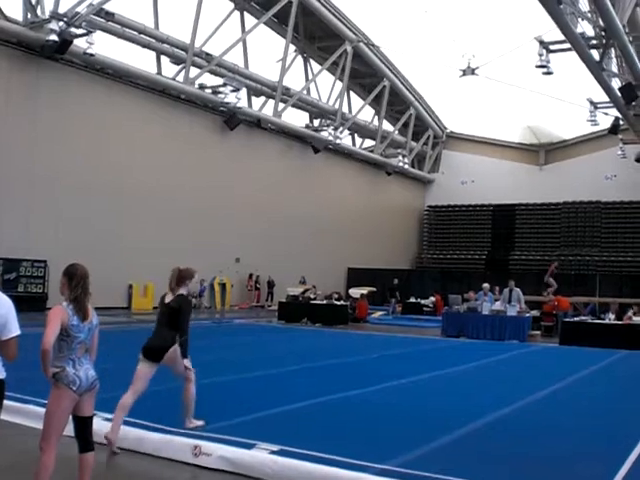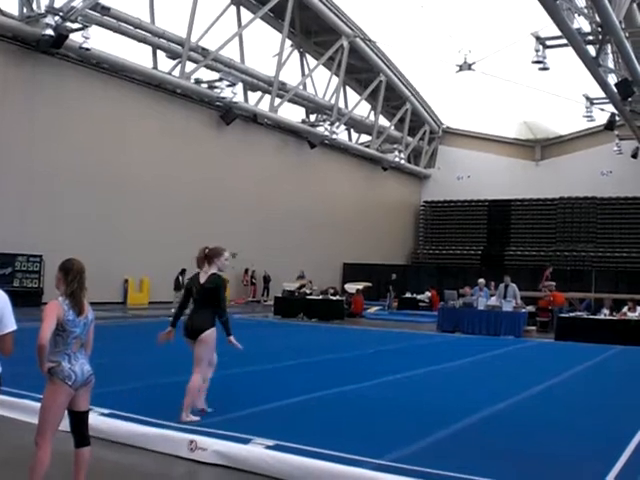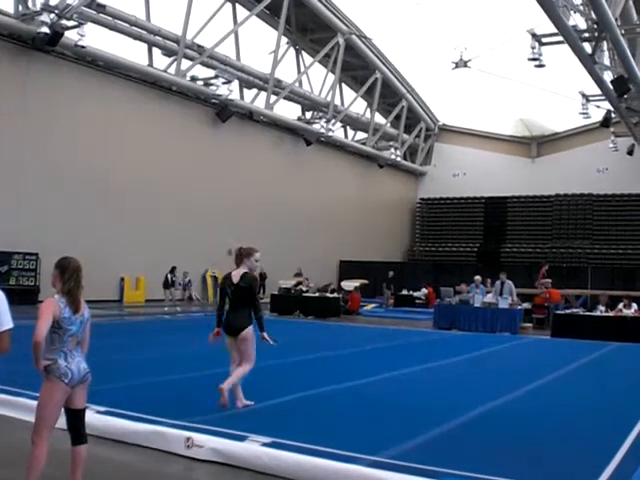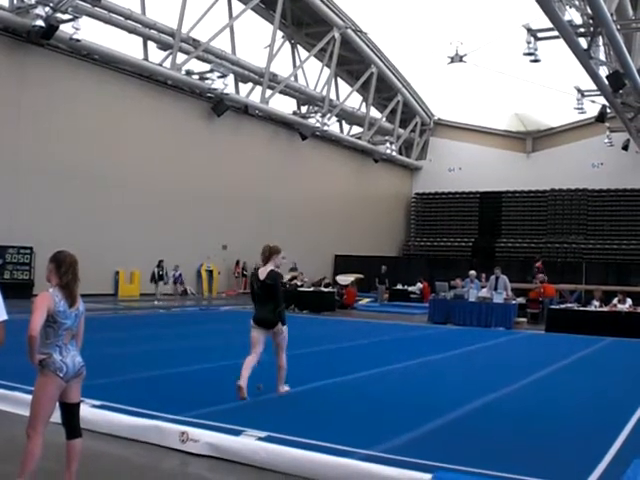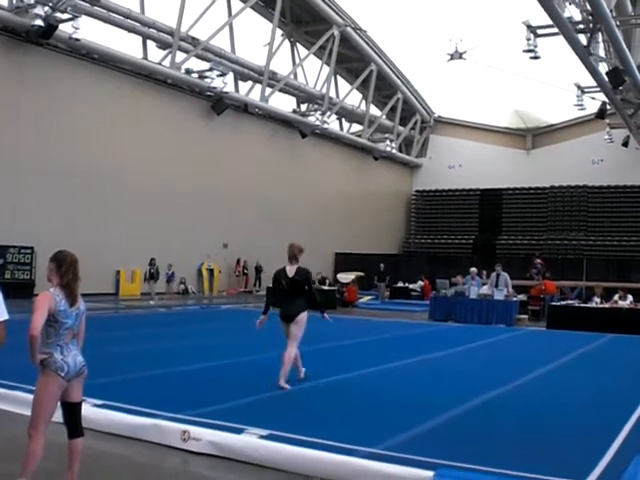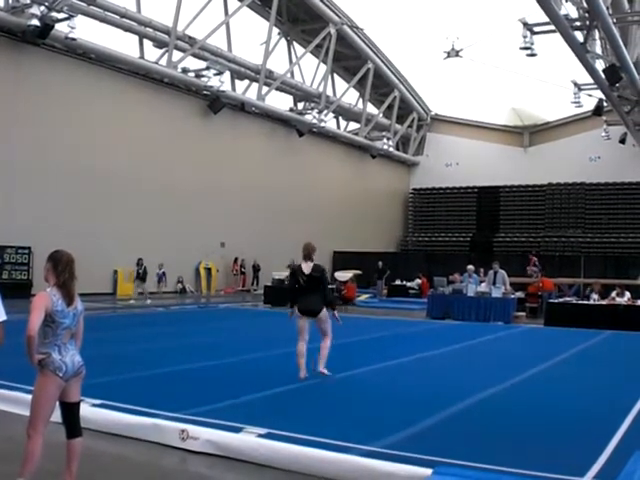
dt=0.4s
person 1, frame 1
left shoulder: (59, 311)
right shoulder: (92, 313)
left elbow: (46, 346)
left wrist: (46, 369)
left hip: (67, 380)
right hip: (89, 377)
left knee: (48, 444)
right knee: (86, 439)
person 1, frame 2
left shoulder: (55, 306)
right shoulder: (87, 308)
left elbow: (43, 341)
left wrist: (43, 364)
left hip: (63, 375)
right hip: (84, 372)
left knee: (43, 440)
right knee: (82, 434)
person 1, frame 3
left shoulder: (51, 304)
right shoulder: (83, 306)
left elbow: (39, 338)
left wrist: (38, 362)
left hip: (59, 372)
right hip: (80, 369)
left knee: (40, 437)
right knee: (78, 432)
person 1, frame 4
left shoulder: (46, 298)
right shoulder: (78, 300)
left elbow: (34, 332)
left wrist: (34, 356)
left hip: (54, 367)
right hip: (75, 364)
left knee: (35, 431)
right knee: (73, 426)
person 1, frame 5
left shoulder: (47, 297)
right shoulder: (79, 299)
left elbow: (35, 332)
left wrist: (35, 356)
right wrist: (71, 356)
left hip: (56, 366)
right hip: (76, 363)
left knee: (36, 431)
right knee: (75, 425)
person 1, frame 6
left shoulder: (44, 297)
right shoulder: (76, 299)
left elbow: (32, 332)
left wrist: (32, 356)
right wrist: (70, 357)
left hip: (53, 366)
right hip: (75, 363)
left knee: (35, 431)
right knee: (73, 425)
person 2, frame 1
left shoulder: (165, 297)
right shoulder: (185, 301)
right elbow: (183, 331)
right wrist: (186, 358)
left hip: (150, 346)
right hip: (166, 347)
left knee: (134, 391)
right knee: (190, 378)
left ankle: (113, 431)
right ankle: (189, 421)
person 2, frame 2
left shoulder: (195, 278)
right shoulder: (219, 280)
left elbow: (182, 304)
right elbow: (221, 310)
left wrist: (172, 327)
right wrist: (229, 335)
left hip: (190, 325)
right hip: (206, 328)
left knee: (211, 362)
right knee: (199, 371)
left ankle: (199, 401)
right ankle: (186, 413)
person 2, frame 3
left shoulder: (226, 278)
right shoulder: (251, 279)
left elbow: (221, 304)
right elbow: (256, 307)
left wrist: (218, 326)
right wrist: (263, 331)
left hip: (229, 323)
right hip: (244, 324)
left knee: (236, 362)
right knee: (248, 363)
left ankle: (239, 400)
right ankle: (225, 386)
person 2, frame 4
left shoulder: (255, 274)
right shoulder: (276, 276)
right elbow: (279, 302)
right wrist: (284, 324)
left hip: (258, 317)
right hip: (274, 318)
left knee: (254, 354)
right knee: (281, 353)
left ankle: (242, 382)
right ankle: (280, 386)
person 2, frame 5
left shoulder: (279, 273)
right shoulder: (305, 272)
left elbow: (272, 295)
right elbow: (312, 294)
left wrist: (264, 314)
right wrist: (322, 312)
left hip: (284, 312)
right hip: (299, 312)
left knee: (292, 343)
right knee: (292, 346)
left ankle: (300, 371)
right ankle: (282, 380)
person 2, frame 6
left shoulder: (295, 270)
right shoulder: (320, 269)
left elbow: (291, 291)
right elbow: (326, 291)
left wrist: (292, 306)
right wrist: (333, 309)
left hip: (302, 308)
right hip: (318, 307)
left knee: (302, 340)
right knee: (327, 337)
left ankle: (302, 371)
right ankle: (321, 366)
